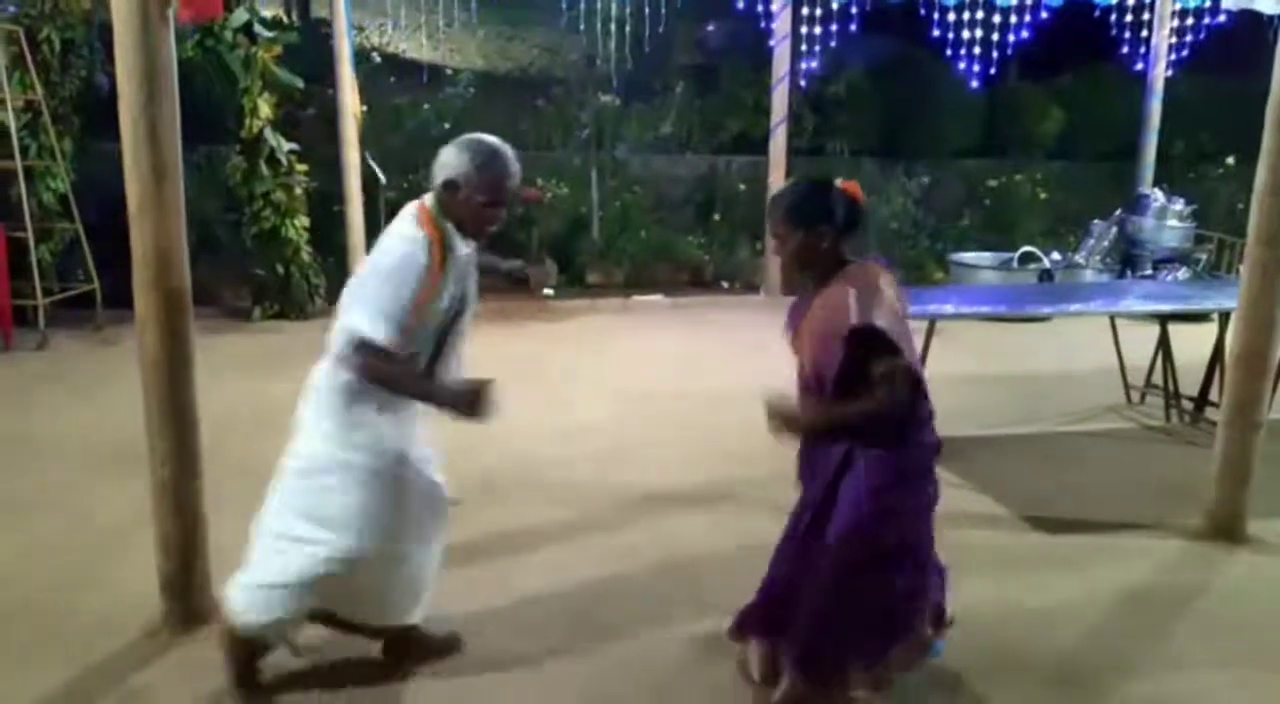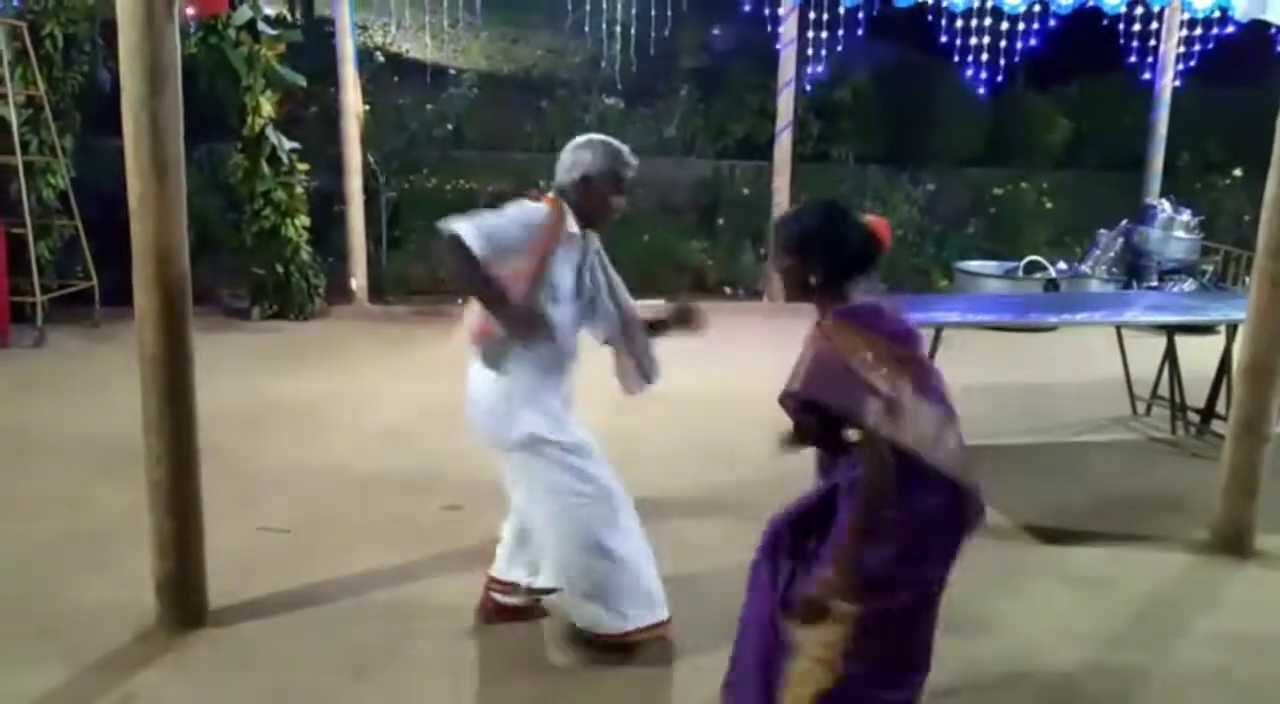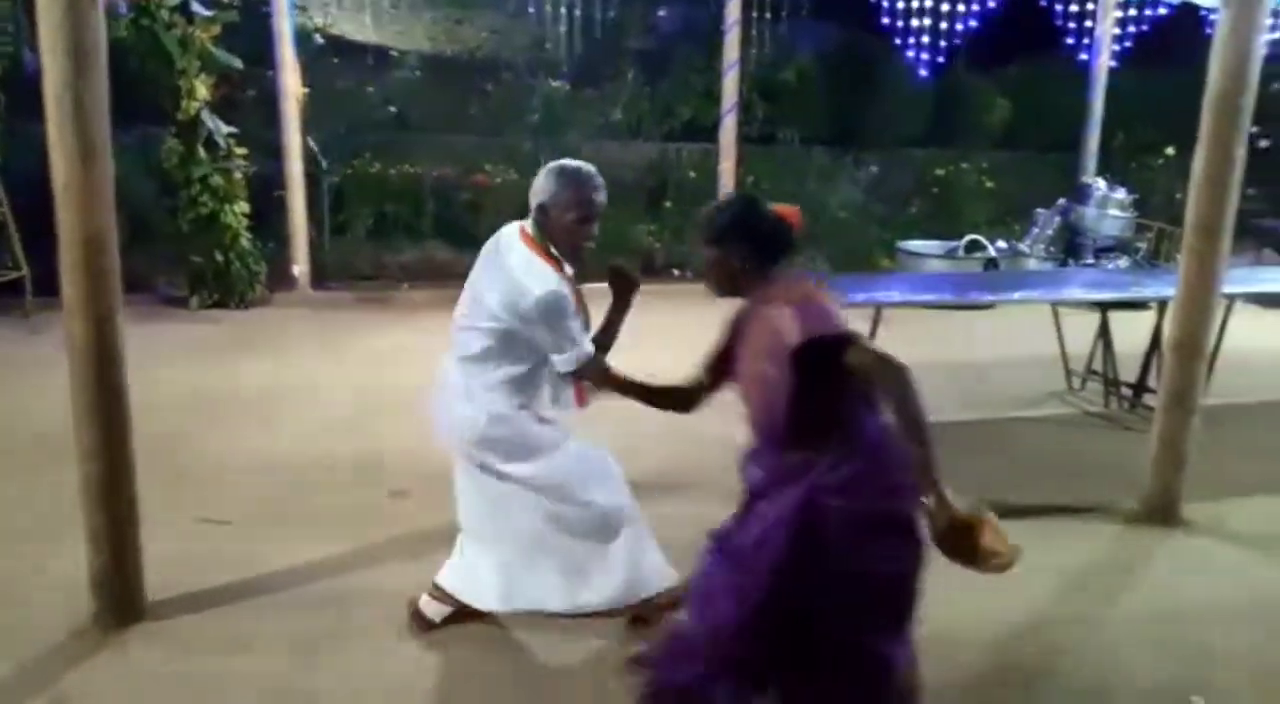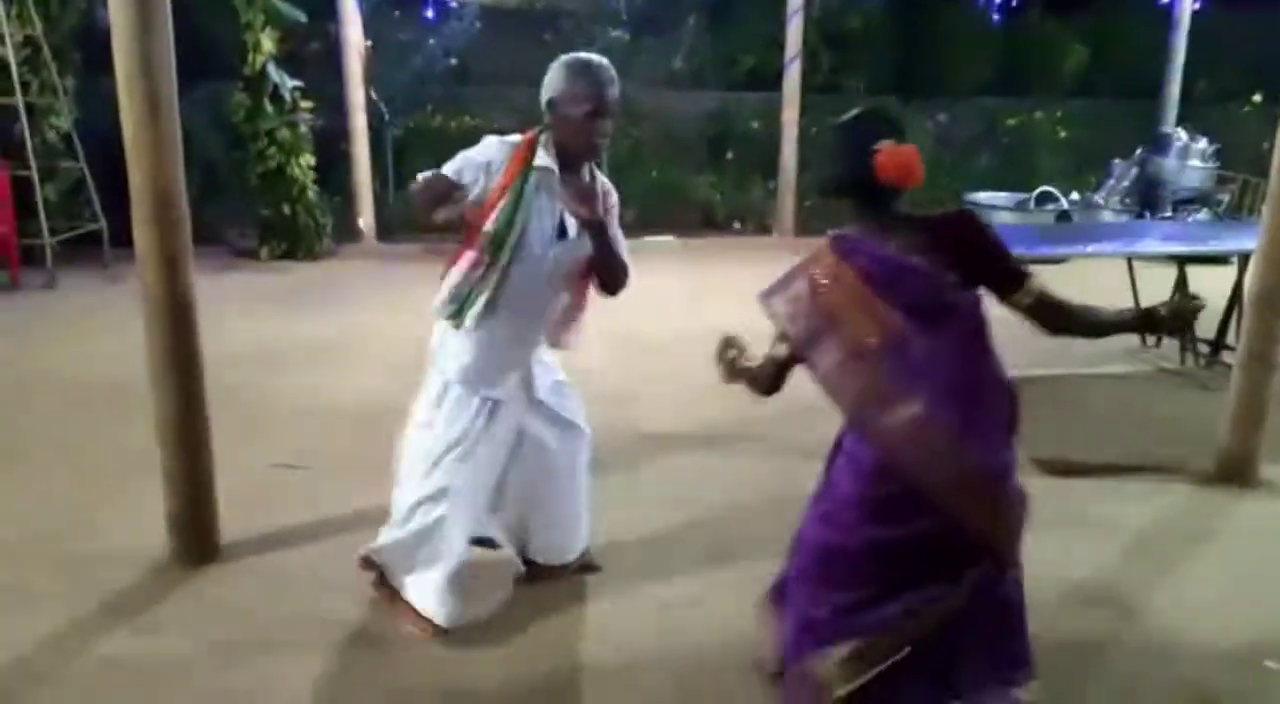
dt=1s
person 1, frame 1
left shoulder: (447, 237)
right shoulder: (410, 253)
right elbow: (364, 356)
right wrist: (443, 394)
left hip: (387, 406)
right hip: (354, 412)
left knee: (422, 507)
right knee: (332, 533)
left ankle: (391, 624)
right ankle: (247, 627)
person 1, frame 2
left shoulder: (585, 247)
right shoulder: (535, 222)
left elbow: (617, 321)
right elbow: (453, 242)
left wrist: (665, 322)
right wrist: (502, 306)
left hip: (538, 392)
right hip: (517, 393)
left knee: (544, 496)
right knee: (590, 502)
left ankle: (505, 594)
right ankle: (623, 622)
person 1, frame 3
left shoulder: (510, 238)
right shoulder: (545, 291)
right elbow: (580, 366)
right wrist: (620, 306)
left hip: (473, 405)
right hip: (495, 415)
left knee: (501, 512)
right knee: (593, 482)
left ankle: (444, 601)
right ankle: (639, 593)
person 1, frame 4
left shoulder: (601, 192)
right shoulder: (502, 159)
left elbow: (611, 284)
right elbow: (433, 185)
left wrist: (595, 224)
right wrist: (442, 192)
left hip: (530, 349)
right hip: (472, 345)
left knee: (561, 438)
right knee: (455, 466)
left ankle: (550, 551)
right ankle: (404, 568)
person 2, frame 1
left shoulder: (863, 291)
right shoulder: (817, 282)
left elbow: (893, 393)
left wrist: (807, 419)
right wrist: (808, 415)
left hip: (881, 450)
right hip: (838, 446)
left knee: (843, 562)
right knee: (857, 558)
right ankle: (918, 632)
person 2, frame 2
left shoulder: (837, 344)
right shoulder: (867, 315)
left elbow: (880, 467)
left wrist: (841, 577)
right wrist: (815, 429)
left hip: (907, 506)
right hip: (918, 487)
person 2, frame 3
left shoulder: (794, 307)
right shoulder: (748, 322)
left elbow: (888, 378)
right elbow: (691, 395)
left wrist: (932, 493)
right wrist: (618, 383)
left hip: (848, 490)
right hip: (795, 489)
left knee: (854, 637)
right knee: (742, 601)
person 2, frame 4
left shoulder: (822, 276)
right shoulder: (957, 236)
left elbow: (769, 374)
right elbow: (1049, 313)
left wrist: (736, 365)
right wrist: (1151, 317)
left hip: (886, 459)
right hip: (973, 453)
left knee: (834, 583)
right knee: (971, 564)
